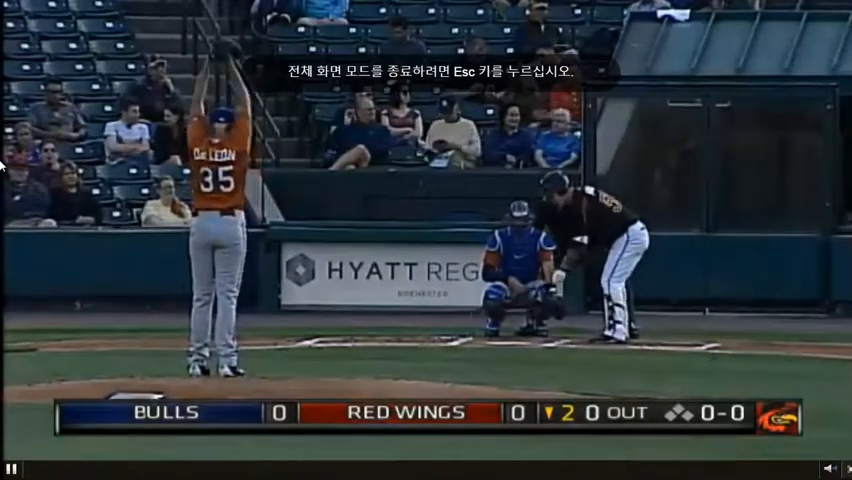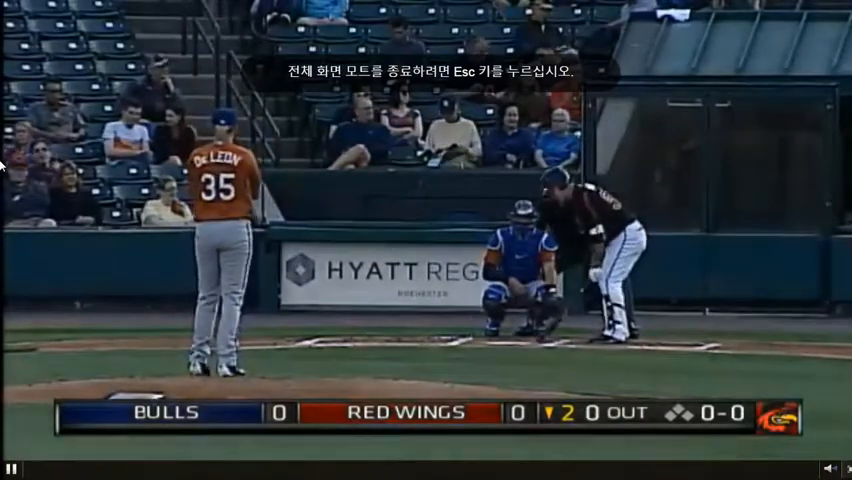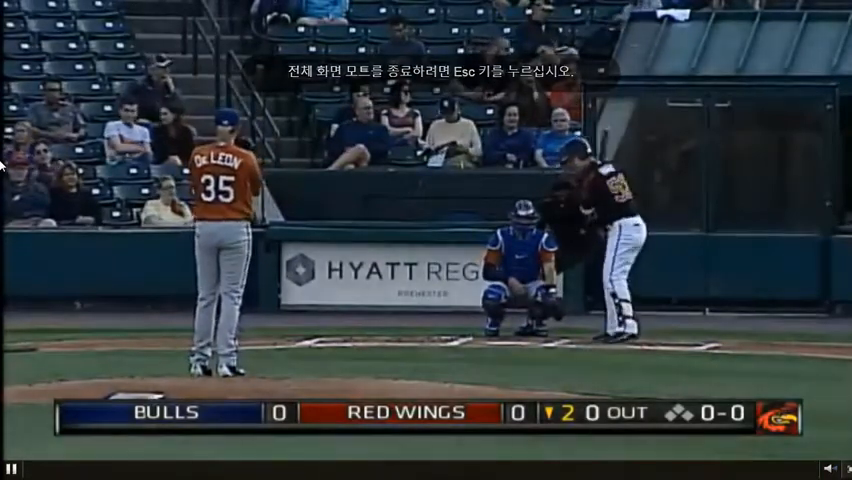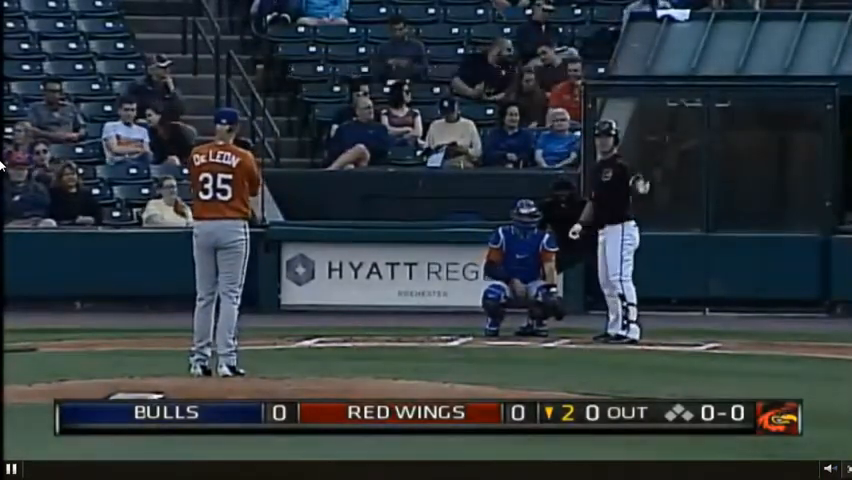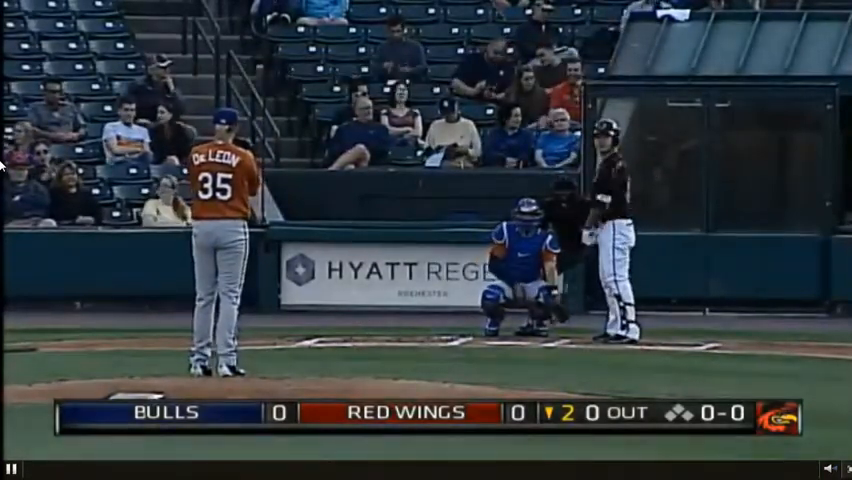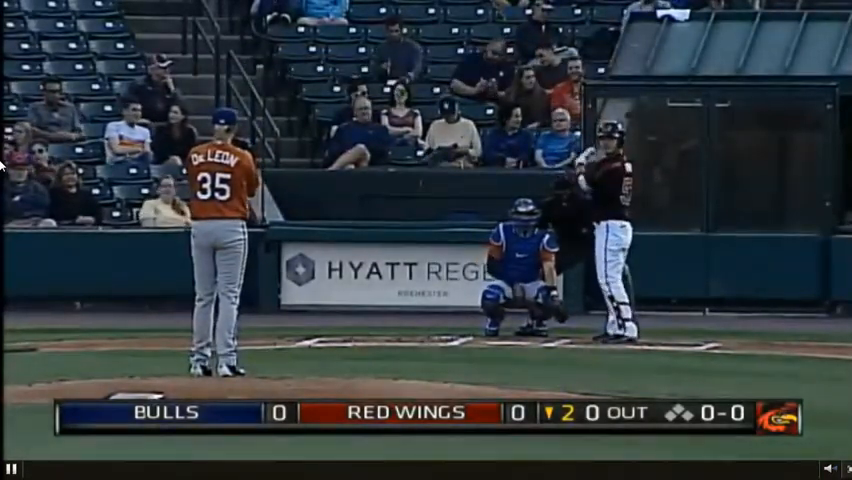
dt=0.7s
person 1, frame 1
left shoulder: (197, 146)
right shoulder: (239, 146)
left elbow: (196, 107)
right elbow: (244, 105)
left wrist: (206, 66)
right wrist: (230, 65)
left hip: (201, 225)
right hip: (230, 225)
left knee: (202, 296)
right knee: (227, 296)
left ankle: (198, 360)
right ankle: (226, 360)
person 1, frame 2
left shoulder: (196, 156)
right shoulder: (244, 156)
left elbow: (194, 190)
right elbow: (255, 192)
left hip: (205, 229)
right hip: (236, 229)
left knee: (206, 296)
right knee: (232, 297)
left ankle: (198, 356)
right ankle: (227, 361)
person 1, frame 3
left shoulder: (197, 155)
right shoulder: (246, 158)
right elbow: (256, 190)
left hip: (205, 228)
right hip: (235, 229)
left knee: (206, 295)
right knee: (231, 296)
left ankle: (200, 359)
right ankle: (227, 360)
person 1, frame 4
left shoulder: (196, 155)
right shoulder: (244, 157)
right elbow: (254, 189)
left hip: (202, 227)
right hip: (232, 227)
left knee: (204, 295)
right knee: (229, 295)
left ankle: (199, 359)
right ankle: (226, 359)
person 1, frame 5
left shoulder: (196, 155)
right shoulder: (243, 157)
right elbow: (254, 189)
left hip: (202, 227)
right hip: (232, 227)
left knee: (204, 295)
right knee: (229, 295)
left ankle: (199, 359)
right ankle: (226, 360)
person 1, frame 6
left shoulder: (194, 155)
right shoulder: (242, 158)
right elbow: (252, 190)
left hip: (200, 227)
right hip: (231, 228)
left knee: (203, 296)
right knee: (229, 296)
left ankle: (199, 359)
right ankle: (226, 360)
person 2, frame 1
left shoulder: (582, 202)
right shoulder: (579, 196)
left elbow: (579, 242)
left wrist: (562, 268)
left hip: (631, 236)
right hip: (624, 236)
left knee: (610, 280)
right knee: (613, 281)
left ankle: (616, 331)
right ankle: (625, 327)
person 2, frame 2
left shoulder: (583, 198)
right shoulder: (580, 194)
left elbow: (598, 234)
left wrist: (595, 264)
left hip: (628, 235)
right hip: (624, 235)
left knee: (609, 281)
right knee: (606, 281)
left ankle: (616, 332)
right ankle: (620, 328)
person 2, frame 3
left shoulder: (590, 178)
right shoulder: (609, 168)
left elbow: (588, 213)
left wrist: (597, 216)
left hip: (623, 228)
right hip: (635, 226)
left knee: (613, 278)
right knee: (613, 278)
left ankle: (627, 327)
right ankle: (614, 329)
person 2, frame 4
left shoulder: (619, 165)
right shoulder: (597, 167)
left elbow: (633, 179)
left wrist: (640, 184)
right wrist: (580, 223)
left hip: (620, 229)
right hip: (605, 230)
left knee: (621, 279)
right knee: (606, 281)
left ankle: (630, 330)
right ankle: (615, 328)
person 2, frame 5
left shoulder: (612, 164)
right shoulder: (606, 164)
left elbow: (603, 200)
left wrist: (588, 226)
right wrist: (594, 226)
left hip: (615, 226)
right hip: (609, 228)
left knee: (617, 278)
right knee: (608, 280)
left ankle: (629, 329)
right ankle: (615, 328)
person 2, frame 6
left shoulder: (612, 165)
right shoulder: (623, 164)
left elbow: (585, 183)
right elbow: (597, 179)
left wrist: (581, 165)
right wrist: (590, 163)
left hip: (610, 227)
right hip: (620, 226)
left knee: (609, 279)
right knee: (609, 279)
left ankle: (627, 328)
right ankle: (615, 328)
person 3, frame 1
left shoulder: (541, 238)
right shoulder: (499, 237)
left elbow: (548, 266)
right elbow: (487, 273)
left wrist: (551, 289)
right wrist: (508, 279)
left hip: (532, 286)
right hip: (507, 286)
left knee: (549, 299)
right knee: (492, 296)
left ankle: (535, 323)
right ankle: (494, 323)
person 3, frame 2
left shoulder: (543, 238)
right shoulder: (500, 236)
left elbow: (549, 267)
right elbow: (487, 271)
left wrist: (551, 290)
right wrist: (509, 280)
left hip: (532, 285)
right hip: (507, 285)
left knee: (551, 301)
right knee: (491, 298)
left ankle: (534, 323)
right ankle: (494, 323)
person 3, frame 3
left shoulder: (543, 239)
right shoulder: (501, 237)
left elbow: (549, 267)
right elbow: (488, 271)
left wrist: (552, 291)
right wrist: (509, 280)
left hip: (532, 285)
right hip: (507, 285)
left knee: (550, 300)
right knee: (491, 297)
left ankle: (535, 324)
right ankle: (493, 324)
person 3, frame 4
left shoulder: (544, 239)
right shoulder: (502, 235)
left elbow: (550, 267)
right elbow: (490, 269)
left wrist: (553, 291)
right wrist: (512, 281)
left hip: (532, 285)
right hip: (508, 284)
left knee: (549, 299)
right knee: (491, 296)
left ankle: (535, 323)
right ankle: (493, 324)
person 3, frame 5
left shoulder: (545, 239)
right shoulder: (504, 231)
left elbow: (550, 267)
right elbow: (494, 265)
left wrist: (554, 293)
right wrist: (513, 284)
left hip: (532, 284)
right hip: (508, 283)
left knee: (550, 299)
right knee: (489, 298)
left ankle: (536, 323)
right ankle: (494, 323)
person 3, frame 6
left shoulder: (543, 238)
right shoulder: (502, 233)
left elbow: (549, 267)
right elbow: (492, 265)
left wrist: (554, 293)
right wrist: (512, 284)
left hip: (532, 284)
right hip: (507, 283)
left knee: (549, 299)
right knee: (489, 297)
left ankle: (536, 323)
right ankle: (494, 323)
